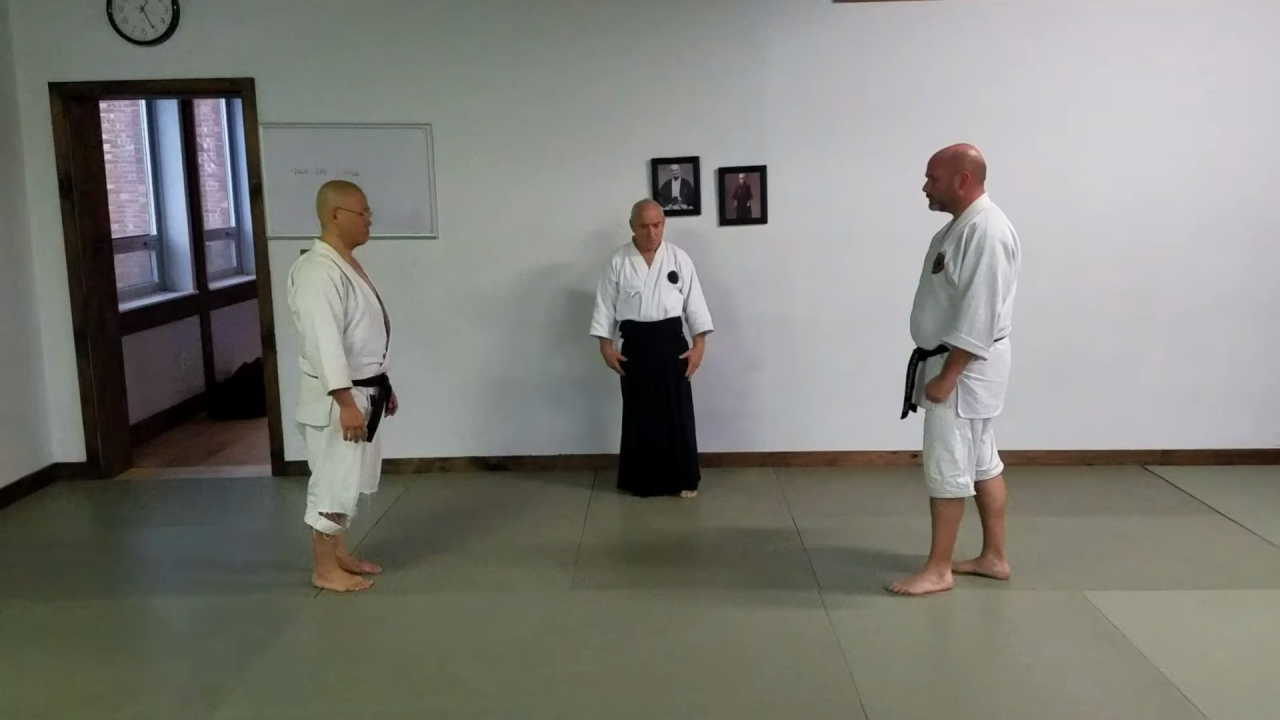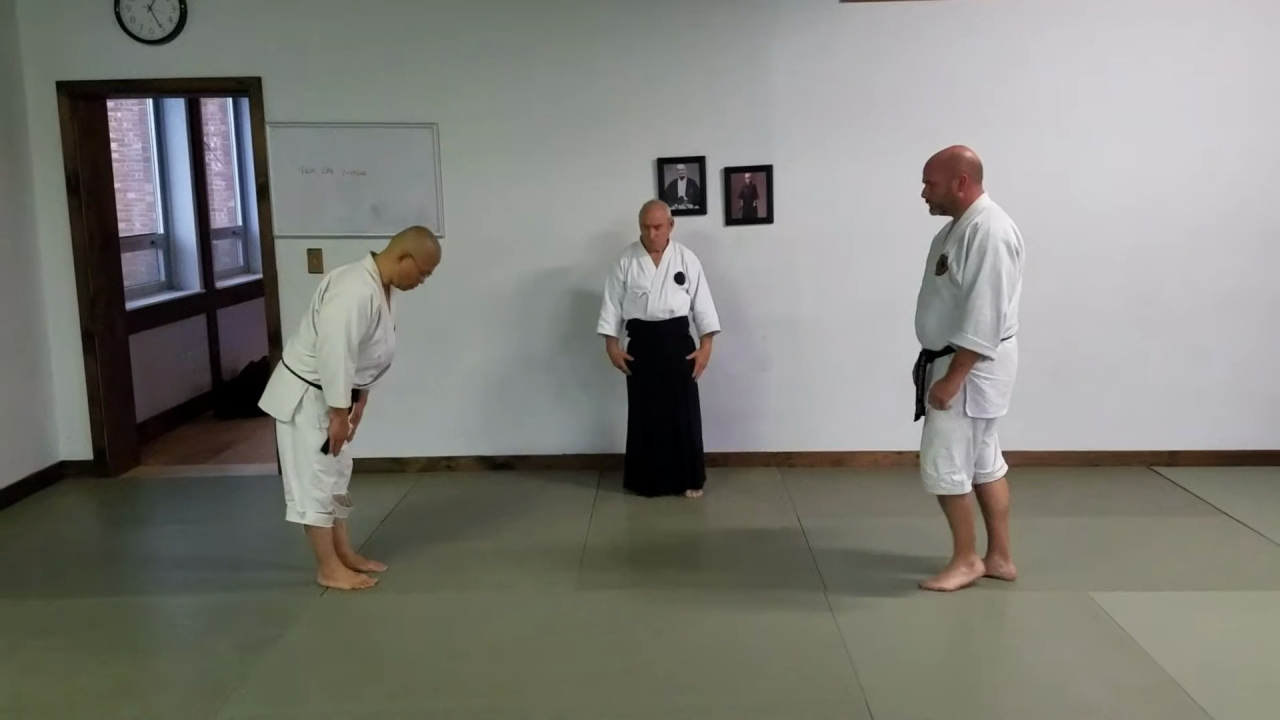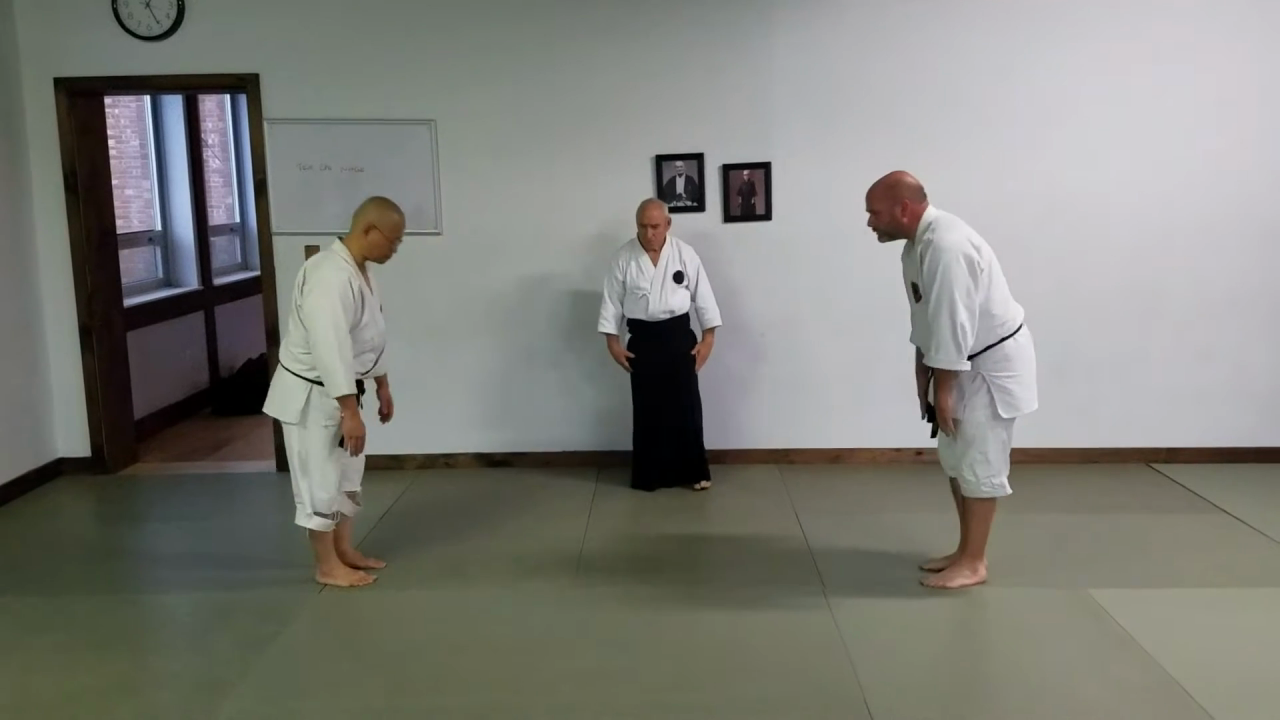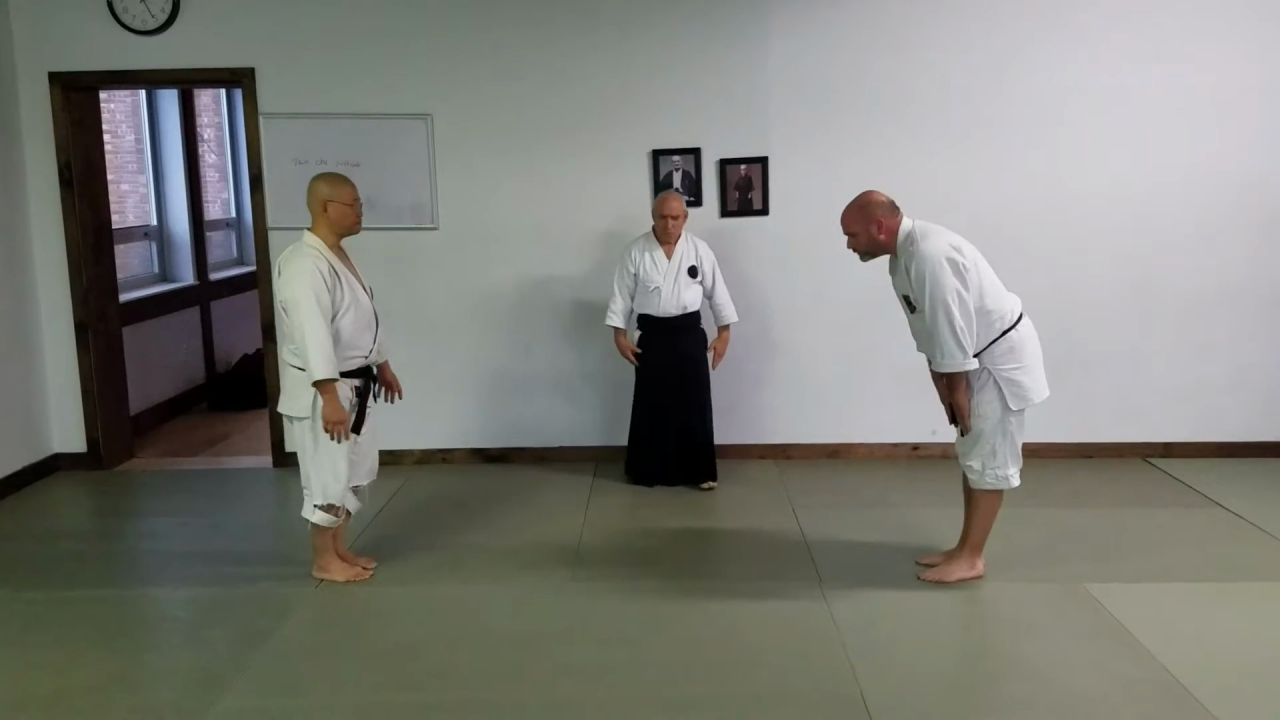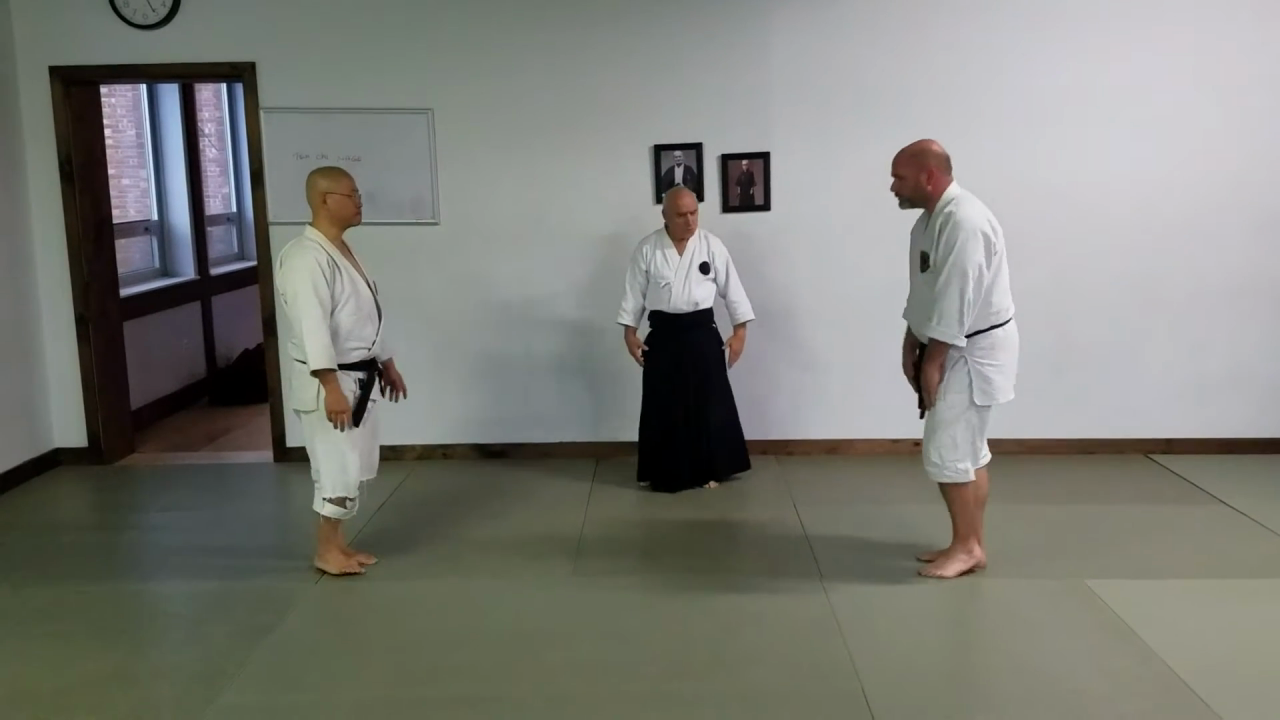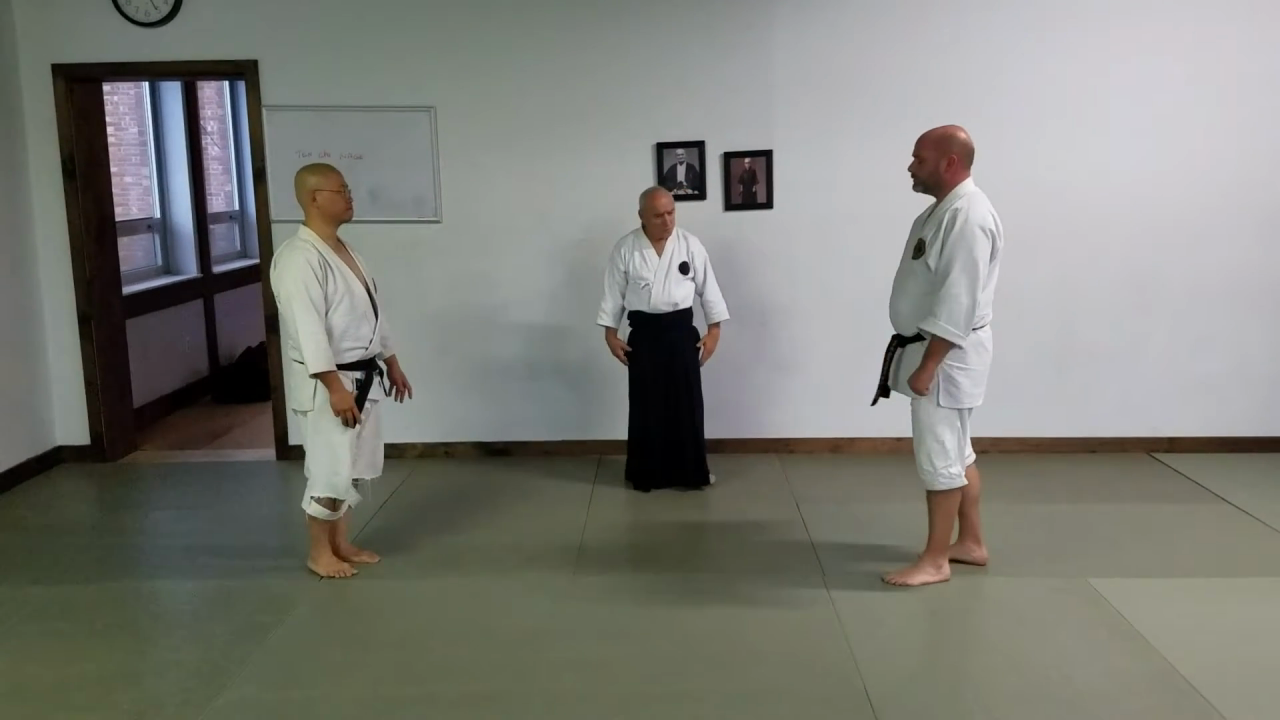
dt=0.5s
person 1, frame 1
left shoulder: (986, 231)
right shoulder: (963, 225)
left elbow: (979, 317)
left wrist: (947, 376)
right wrist: (941, 370)
left hip: (964, 367)
right hip: (953, 363)
left knee: (946, 465)
right knee: (980, 461)
left ankle: (938, 569)
right ankle: (994, 556)
person 1, frame 2
left shoulder: (988, 230)
right shoulder: (962, 226)
left elbow: (984, 317)
left wrist: (953, 377)
right wrist: (937, 366)
left hip: (971, 367)
right hip: (953, 362)
left knee: (942, 463)
right knee: (983, 462)
left ankle: (966, 560)
right ankle: (999, 558)
person 1, frame 3
left shoulder: (945, 245)
right shoulder: (919, 241)
left elbow: (952, 324)
right elbow: (928, 320)
left wrist: (943, 392)
right wrist: (924, 376)
left hip: (994, 364)
right hip: (974, 362)
left knee: (980, 465)
right knee: (958, 459)
left ankle: (972, 563)
right ankle: (966, 552)
person 1, frame 4
left shoulder: (927, 254)
right shoulder: (905, 251)
left elbow: (951, 328)
right elbow: (932, 329)
left wrist: (958, 390)
right wrist: (944, 386)
left hip: (1001, 356)
right hip: (981, 357)
left knee: (989, 458)
right knee: (974, 454)
left ankle: (971, 557)
right ankle: (965, 547)
person 1, frame 5
left shoulder: (962, 220)
right shoulder: (932, 218)
left elbow: (953, 304)
right elbow: (922, 294)
left wrist: (931, 364)
right wrist: (910, 351)
left hip: (975, 352)
right hip: (959, 351)
left knee: (945, 452)
right knee: (967, 450)
left ankle: (967, 546)
right ankle: (970, 543)
person 1, frame 6
left shoulder: (968, 216)
right shoulder: (943, 209)
left elbow: (958, 303)
left wrist: (928, 364)
right wrist: (909, 349)
left hip: (947, 354)
right hip: (929, 348)
left knee: (938, 457)
right knee: (955, 451)
left ankle: (934, 560)
right ankle: (971, 542)
person 2, frame 1
left shoulder: (346, 265)
right shoulder: (316, 271)
right elbow: (325, 343)
left wrist: (384, 384)
right wrist: (346, 403)
left hip: (362, 391)
right hip: (333, 397)
left knee: (351, 479)
right knee: (335, 481)
left ankle: (340, 555)
right ankle: (324, 570)
person 2, frame 2
left shoulder: (380, 287)
right shoulder: (354, 290)
left elbow: (368, 355)
right elbow: (335, 357)
left wrist: (357, 403)
right wrist: (338, 415)
left hip: (329, 394)
right hip: (305, 395)
left knee: (335, 475)
right knee: (313, 480)
left ankle: (345, 555)
right ankle: (329, 568)
person 2, frame 3
left shoulder: (357, 269)
right shoulder: (331, 276)
left elbow: (370, 335)
right elbow: (332, 348)
left wrist: (382, 385)
right wrist: (351, 412)
left hip: (336, 392)
right hip: (311, 395)
left knee: (345, 475)
right knee: (319, 481)
left ankle: (344, 550)
right ankle: (327, 566)
person 2, frame 4
left shoulder: (337, 255)
right shoulder: (304, 264)
left elbow: (362, 319)
right elbow: (312, 335)
left wrist: (382, 365)
right wrist: (330, 398)
left hip: (352, 383)
right hip: (321, 390)
left knee: (355, 470)
right knee: (327, 475)
left ankle: (338, 548)
right ankle: (323, 560)
person 2, frame 5
left shoulder: (341, 250)
right shoulder: (306, 256)
left elbow: (366, 315)
right elbow: (312, 327)
left wrist: (386, 365)
right wrist: (331, 387)
left hip: (358, 377)
right hip: (328, 381)
left knee: (353, 466)
right knee: (338, 468)
left ankle: (337, 544)
right ankle: (326, 550)
person 2, frame 6
left shoulder: (342, 249)
right shoulder: (299, 258)
left elbow: (369, 312)
right elbow: (308, 329)
left wrist: (391, 362)
right wrist: (335, 387)
left hip: (360, 377)
right hip: (325, 383)
left knee: (354, 466)
right knee: (329, 469)
left ankle: (340, 542)
right ankle: (319, 552)
person 3, frame 1
left shoulder: (678, 258)
right shoulder: (619, 261)
left elbow: (694, 302)
right elbow: (606, 305)
left wrist: (699, 344)
right wrist: (606, 346)
left hip: (671, 342)
right hip: (635, 345)
left knee: (678, 413)
right knee: (639, 415)
left ankle: (684, 479)
right ankle: (640, 480)
person 3, frame 2
left shoulder: (686, 258)
right shoulder: (626, 260)
left elbow: (701, 302)
right elbow: (613, 303)
left wrist: (706, 345)
right wrist: (612, 345)
left hip: (678, 341)
right hip: (641, 344)
left knee: (683, 412)
right knee: (644, 414)
left ankle: (688, 479)
right ankle: (646, 480)
person 3, frame 3
left shoulder: (684, 254)
right shoulder: (624, 258)
left elbow: (702, 296)
right elbow: (612, 301)
left wrist: (708, 337)
right wrist: (613, 342)
left hip: (679, 337)
right hip: (643, 340)
left knee: (686, 405)
right knee: (648, 409)
left ankle: (694, 471)
right ankle: (649, 474)
person 3, frame 4
left shoulder: (698, 249)
right shoulder: (636, 251)
left elbow: (716, 292)
right elbow: (622, 294)
left wrist: (724, 333)
right wrist: (620, 335)
left hip: (689, 334)
right hip: (652, 336)
left knee: (695, 404)
right knee: (651, 406)
left ankle: (700, 471)
right ankle: (648, 470)
person 3, frame 5
left shoulder: (711, 245)
right shoulder: (647, 248)
left elbow: (731, 288)
right elbow: (634, 292)
left wrist: (739, 331)
right wrist: (630, 332)
left hip: (701, 332)
right hip: (662, 334)
left knee: (708, 403)
right knee: (660, 407)
left ankle: (708, 470)
right ankle: (660, 473)
person 3, frame 6
left shoulder: (690, 245)
right shoulder: (625, 248)
left elbow: (708, 288)
right elbow: (614, 293)
left wrist: (713, 330)
right wrist: (611, 333)
left hip: (681, 332)
right hip: (643, 335)
left knee: (687, 403)
right knee: (646, 407)
left ankle: (691, 471)
right ankle: (648, 473)
